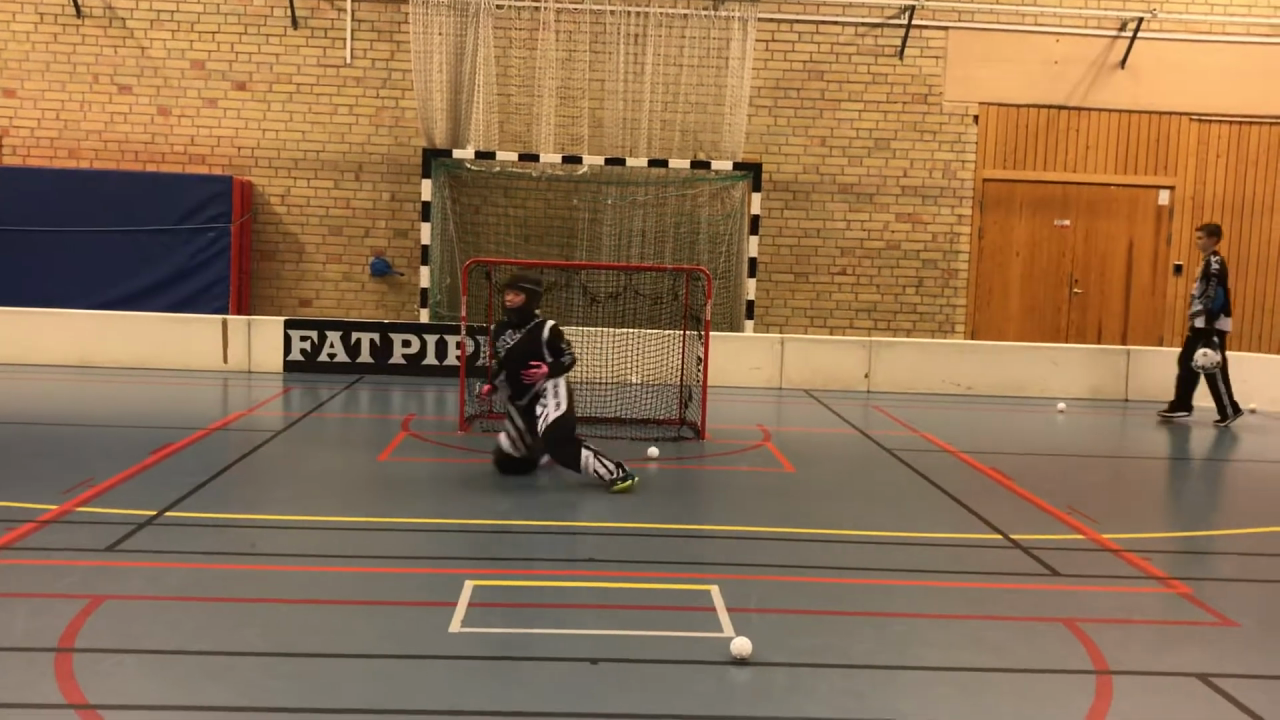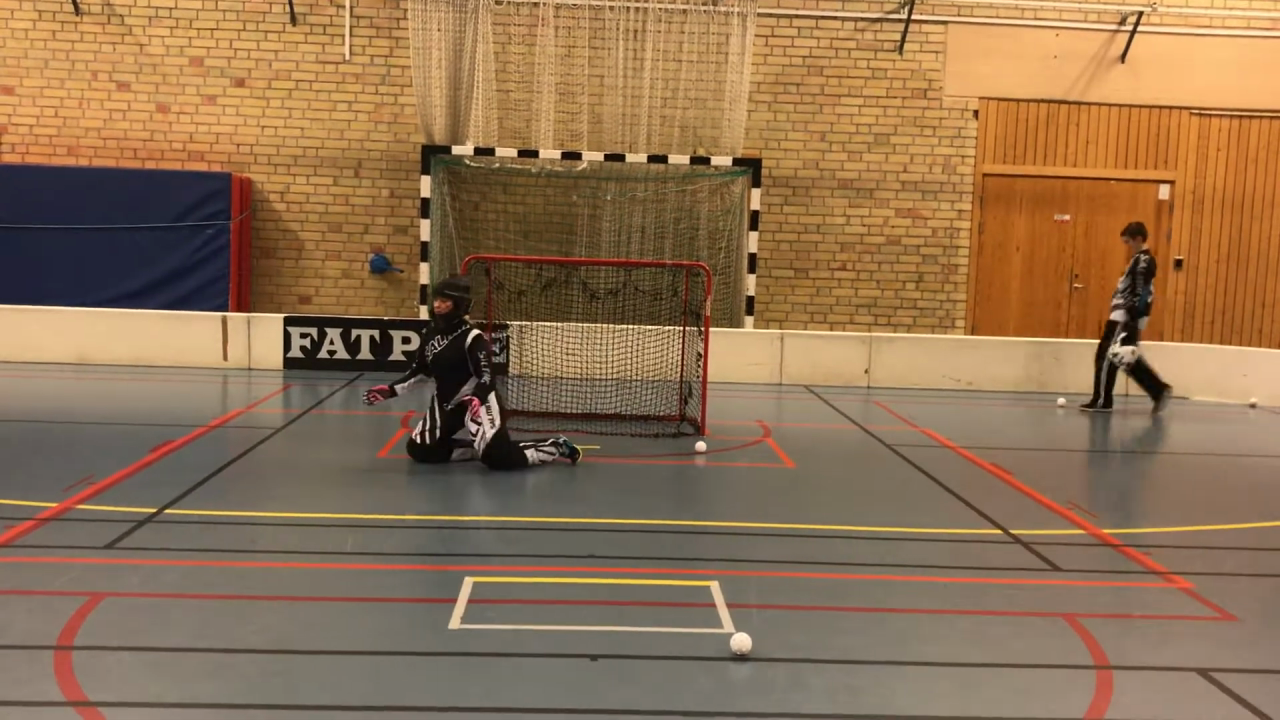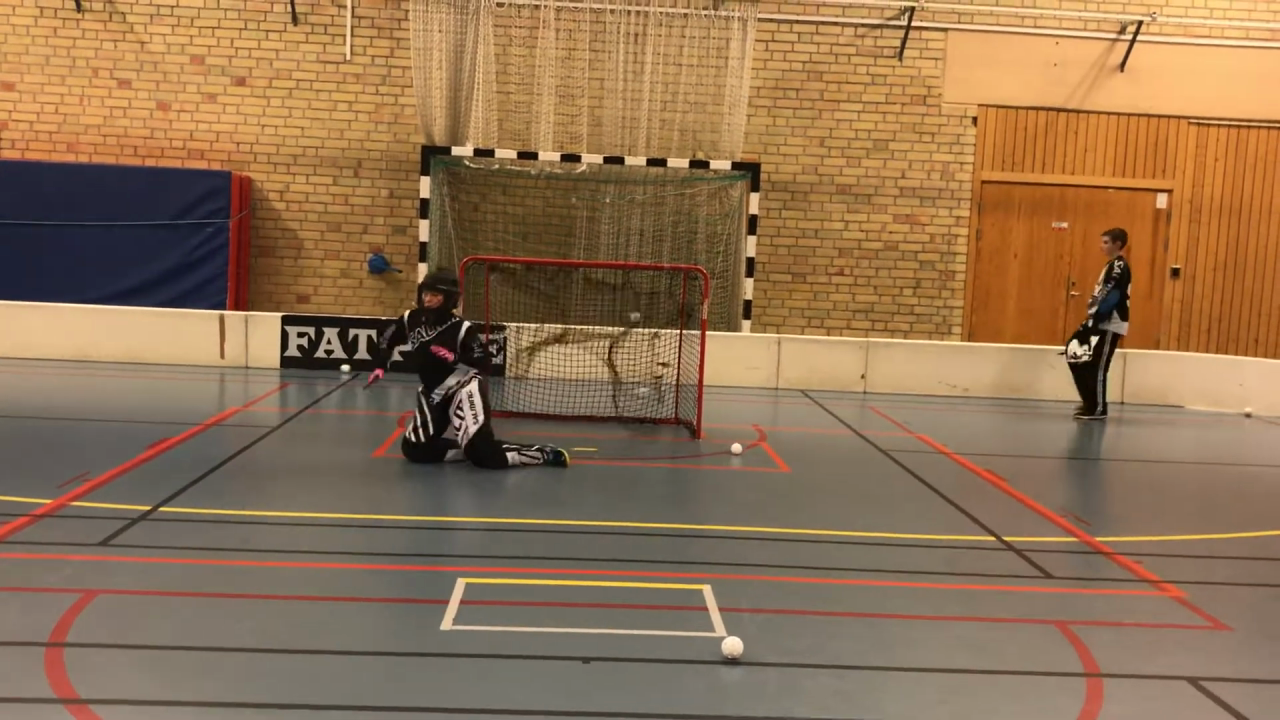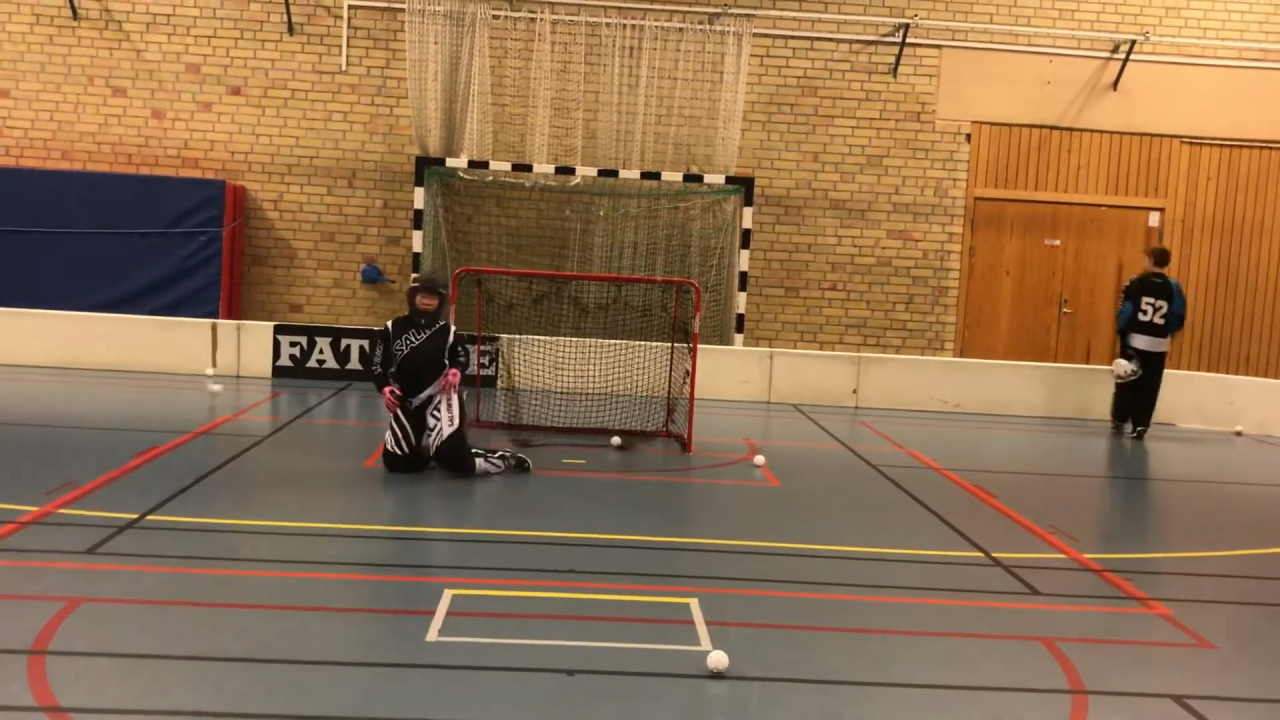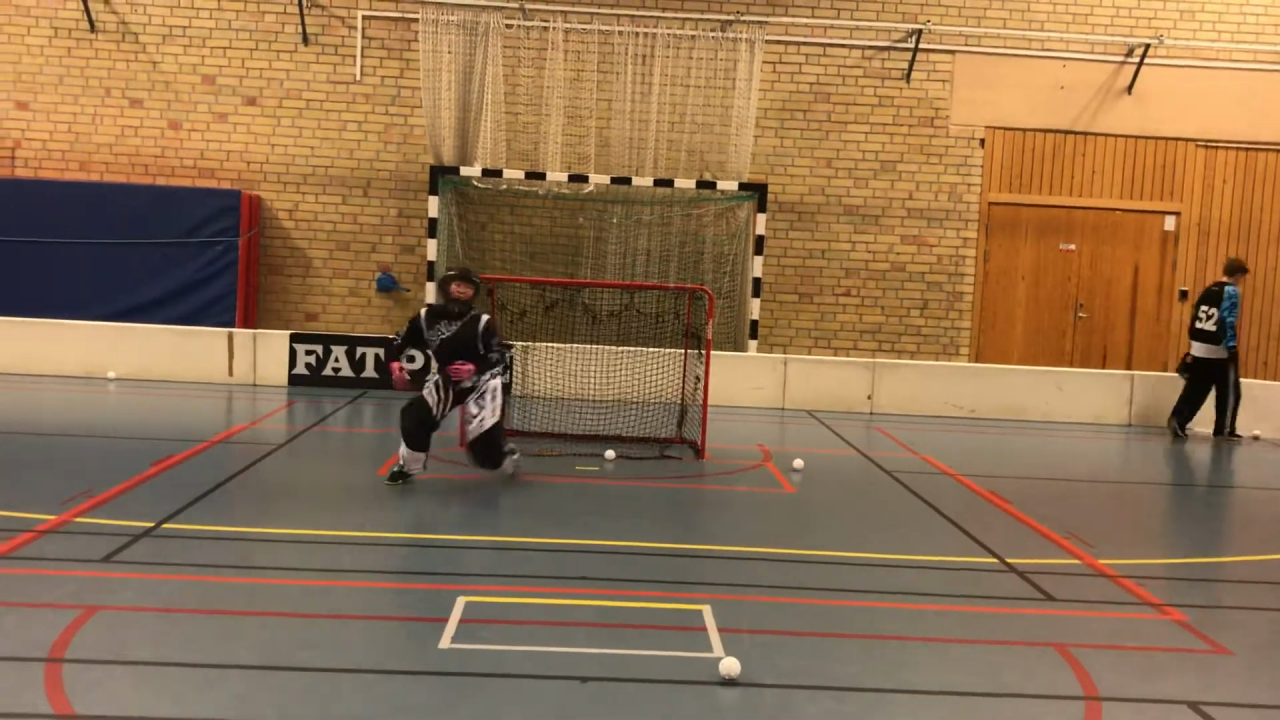
dt=0.7s
person 1, frame 1
left shoulder: (546, 329)
right shoulder: (500, 329)
left elbow: (568, 359)
left wrist: (548, 370)
right wrist: (491, 385)
left hip: (547, 391)
right hip: (517, 399)
left knee: (558, 438)
right knee: (508, 463)
left ankle: (615, 473)
right ankle: (544, 450)
person 1, frame 2
left shoulder: (473, 337)
right shoulder: (431, 333)
left elbow: (487, 376)
right elbow: (421, 370)
left wrist: (478, 398)
right wrist: (391, 390)
left hip: (477, 401)
right hip: (445, 402)
left knee: (500, 458)
right knee: (419, 450)
left ankle: (557, 446)
right ankle: (479, 447)
person 1, frame 3
left shoulder: (462, 328)
right shoulder: (410, 319)
left elbow: (483, 364)
right elbow: (387, 341)
left wrist: (455, 357)
right wrist: (381, 367)
left hip: (463, 391)
right hip: (431, 394)
left knee: (483, 453)
right knee: (414, 450)
left ankle: (544, 454)
right ankle: (468, 448)
person 1, frame 4
left shoulder: (446, 331)
right shoulder: (393, 328)
left elbow: (458, 358)
right elbow: (379, 364)
left wrist: (455, 371)
right wrist: (385, 387)
left hip: (439, 396)
right hip: (405, 400)
left knee: (454, 457)
right knee: (397, 462)
left ankle: (507, 460)
right ankle: (430, 452)
person 1, frame 5
left shoulder: (483, 322)
right shoulder: (428, 315)
left elbow: (497, 355)
right elbow: (402, 341)
left wrist: (474, 367)
right wrist: (394, 362)
left hip: (480, 381)
right hip: (445, 380)
left knee: (483, 445)
right knee: (417, 416)
left ankle: (508, 460)
right ankle: (405, 469)
person 2, frame 1
left shoulder: (1215, 262)
right shoulder: (1209, 261)
left elbow: (1215, 295)
left wrist: (1209, 324)
left hip: (1212, 324)
right hip: (1202, 322)
left knee: (1214, 367)
right knee: (1187, 361)
left ankle: (1230, 410)
right ankle: (1181, 405)
person 2, frame 2
left shoulder: (1142, 261)
right shoulder: (1144, 260)
left elbow: (1141, 293)
left wrist: (1133, 321)
left hip: (1125, 317)
right hip: (1126, 316)
left knee: (1106, 354)
left ankle: (1102, 401)
right ankle: (1159, 391)
person 2, frame 3
left shoulder: (1118, 267)
right shoulder: (1114, 265)
left elbow: (1110, 297)
left wrist: (1094, 323)
right wrist: (1093, 319)
left hip: (1108, 325)
right hip: (1101, 322)
left knee: (1097, 366)
right knee: (1075, 353)
left ankle: (1098, 408)
right ankle: (1091, 403)
person 2, frame 4
left shoulder: (1136, 282)
right shoulder: (1173, 287)
left elbow: (1125, 310)
right elbow: (1180, 316)
left wrist: (1122, 336)
right wrist: (1168, 331)
left hip: (1134, 339)
right hip: (1158, 343)
left knee: (1127, 382)
right knee: (1149, 386)
left ankle: (1119, 419)
right ankle: (1140, 425)
person 2, frame 5
left shoulder: (1207, 291)
right shoulder: (1231, 292)
left elbow: (1195, 318)
right elbow: (1229, 321)
left wrist: (1193, 344)
right wrist: (1232, 347)
left hip: (1199, 347)
right hip: (1219, 350)
left knee: (1195, 389)
right knee: (1229, 390)
left ankle: (1178, 419)
right ankle: (1225, 429)
